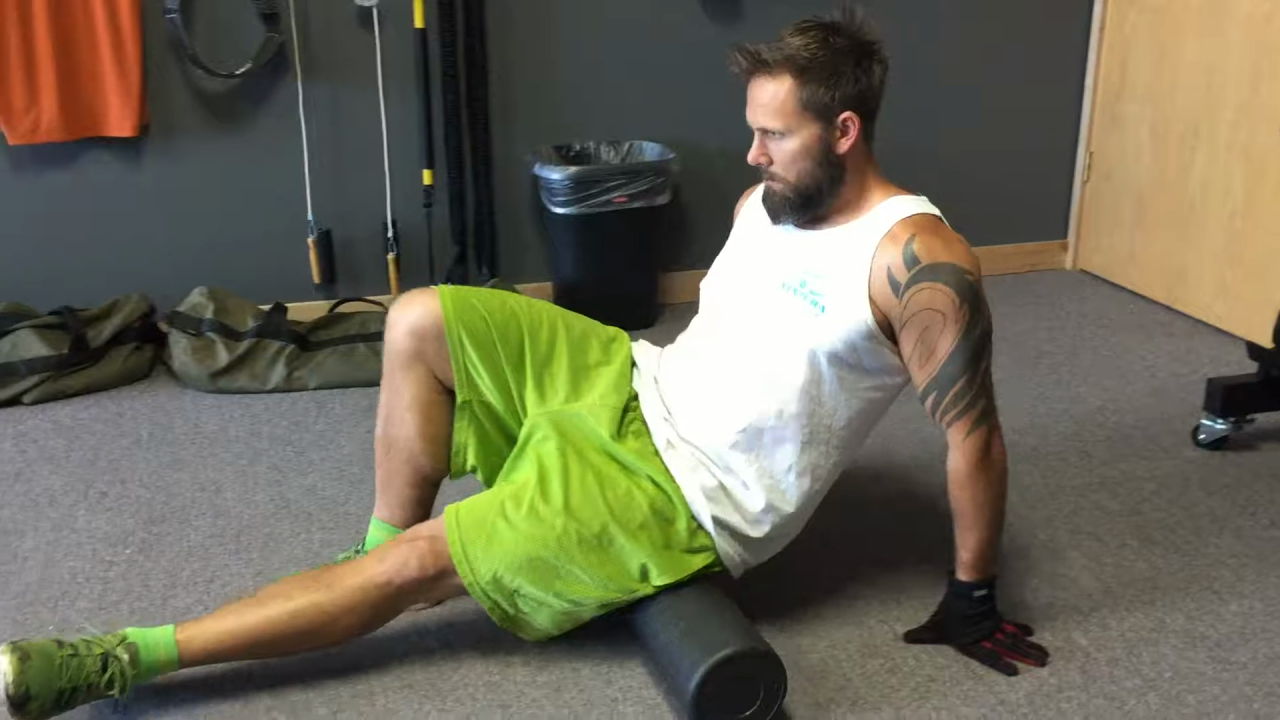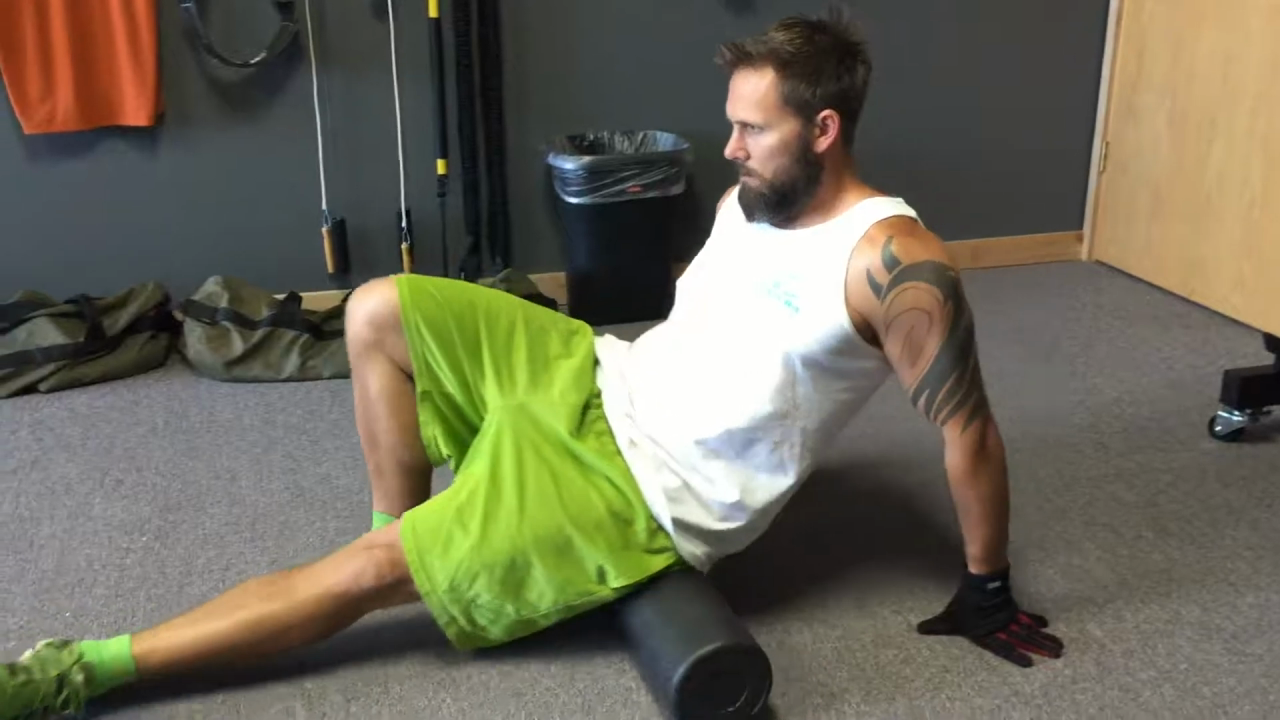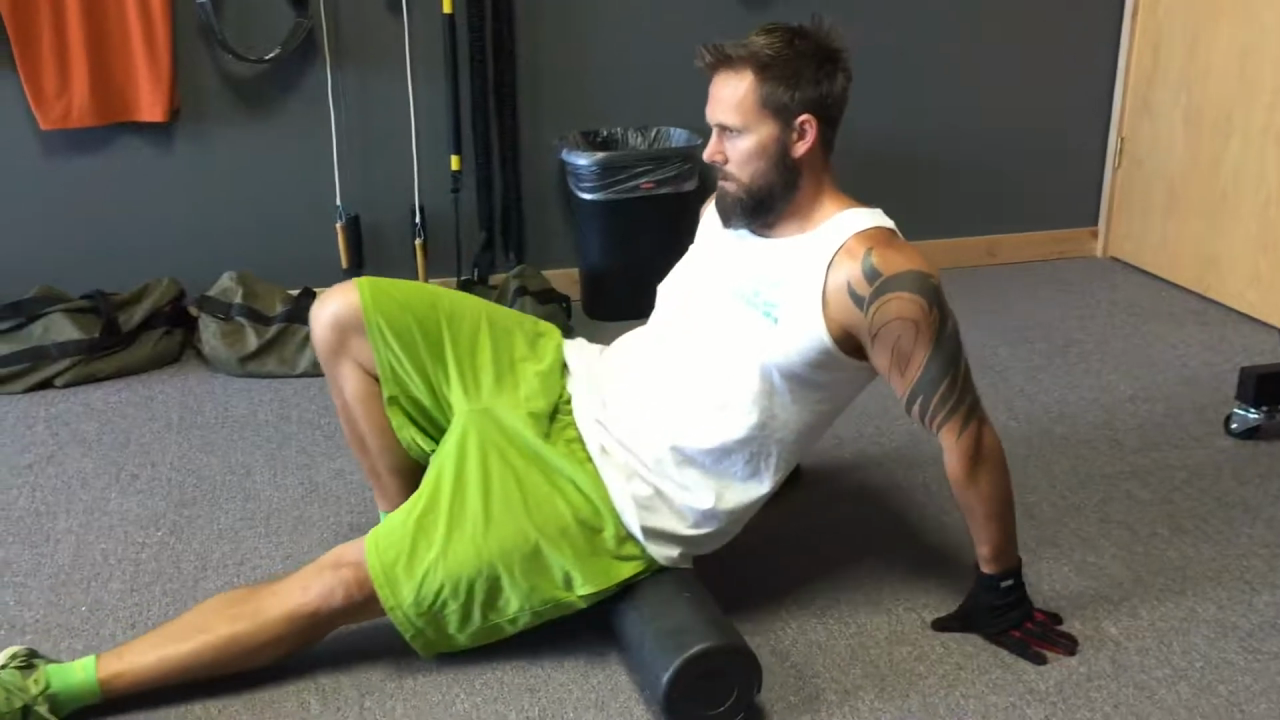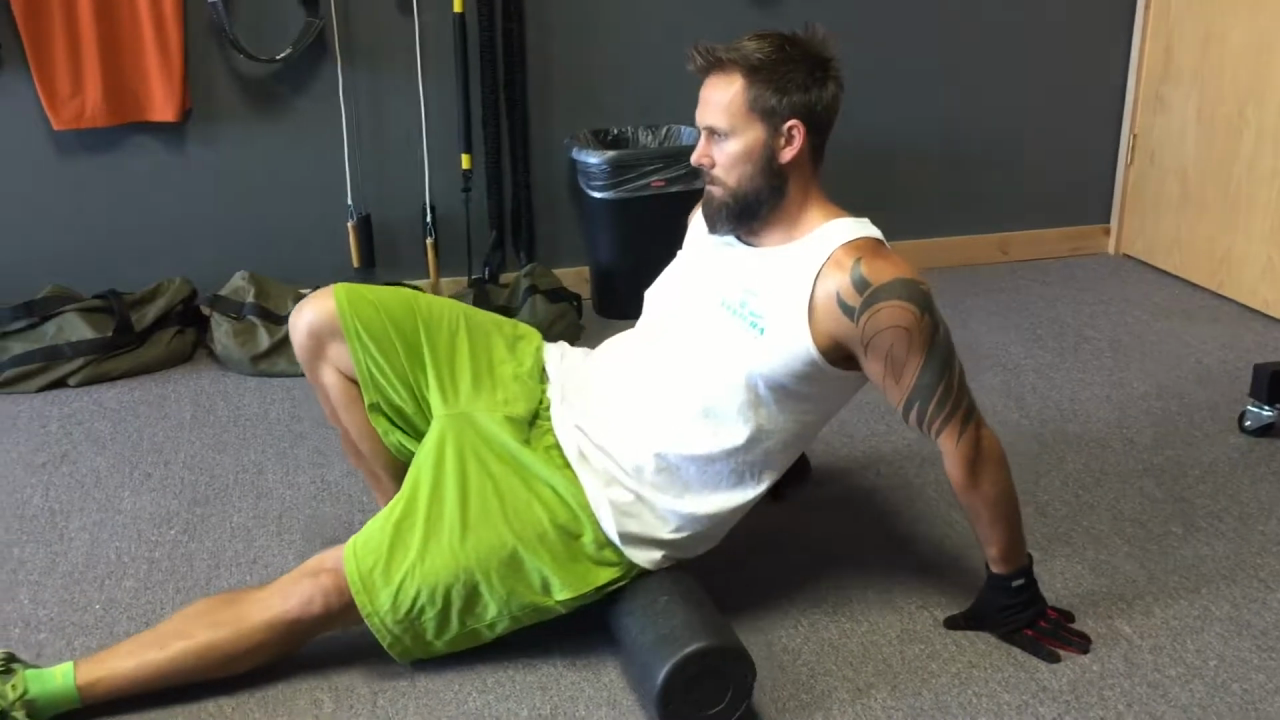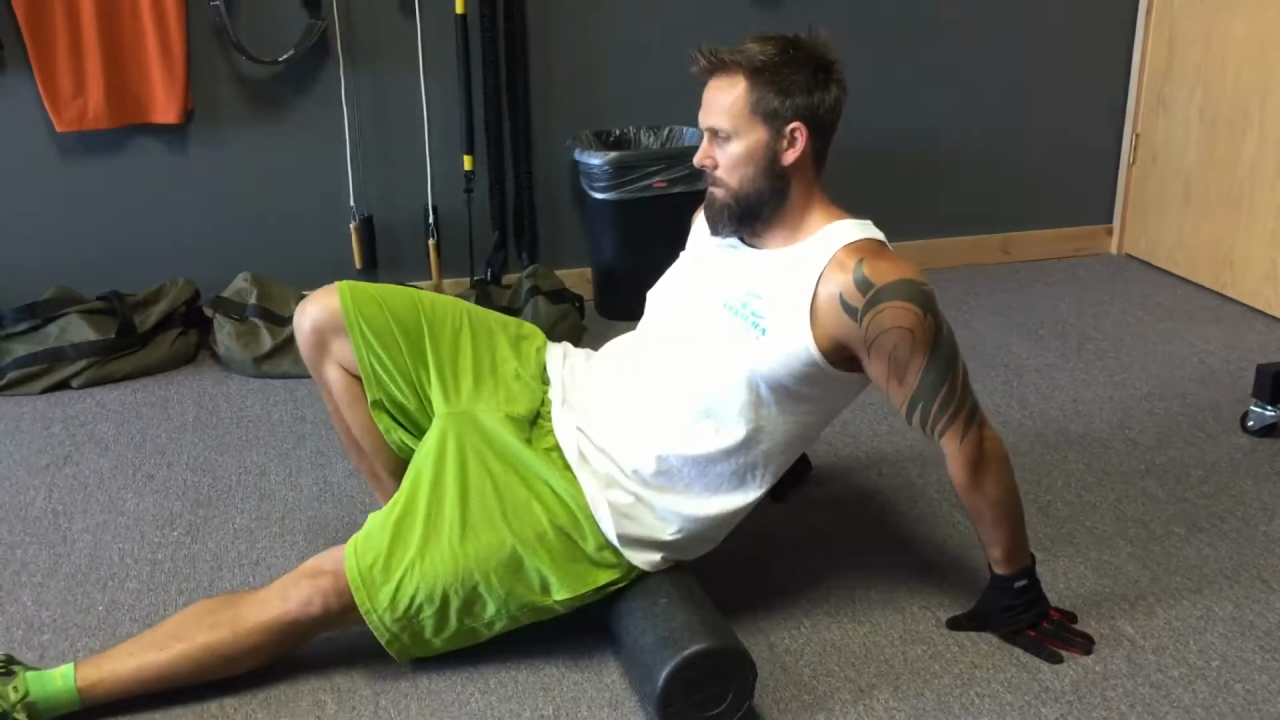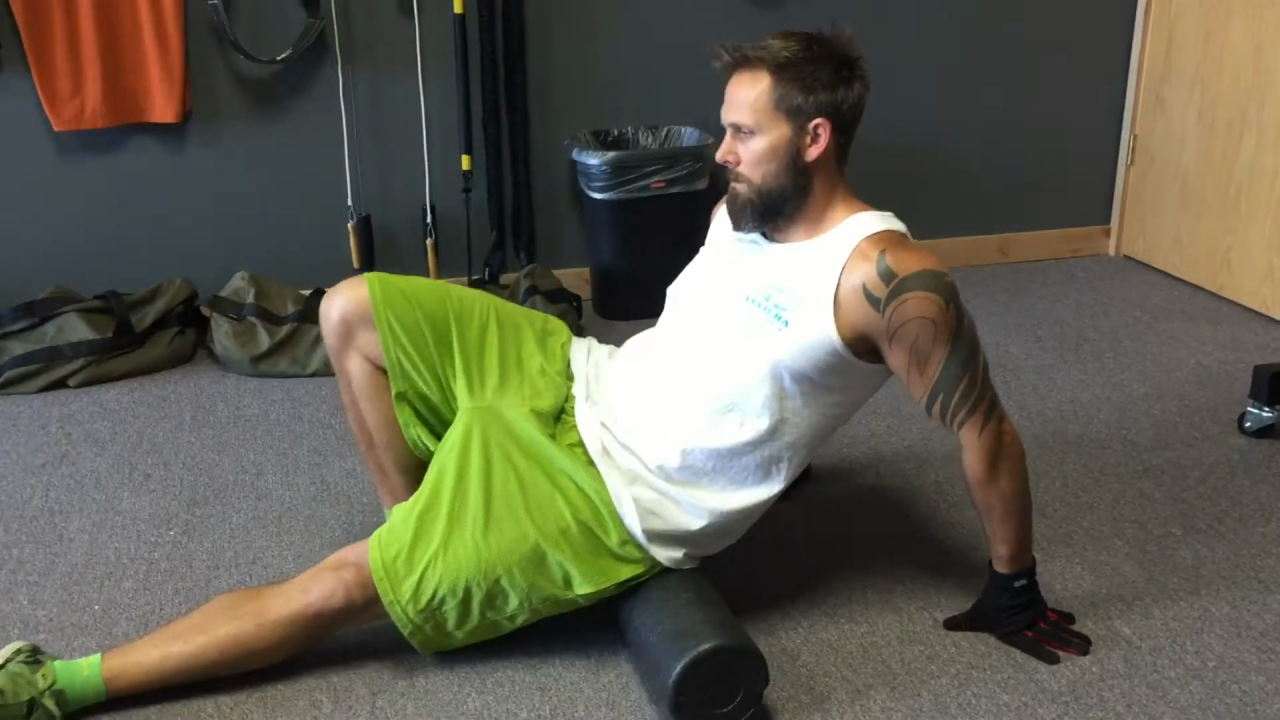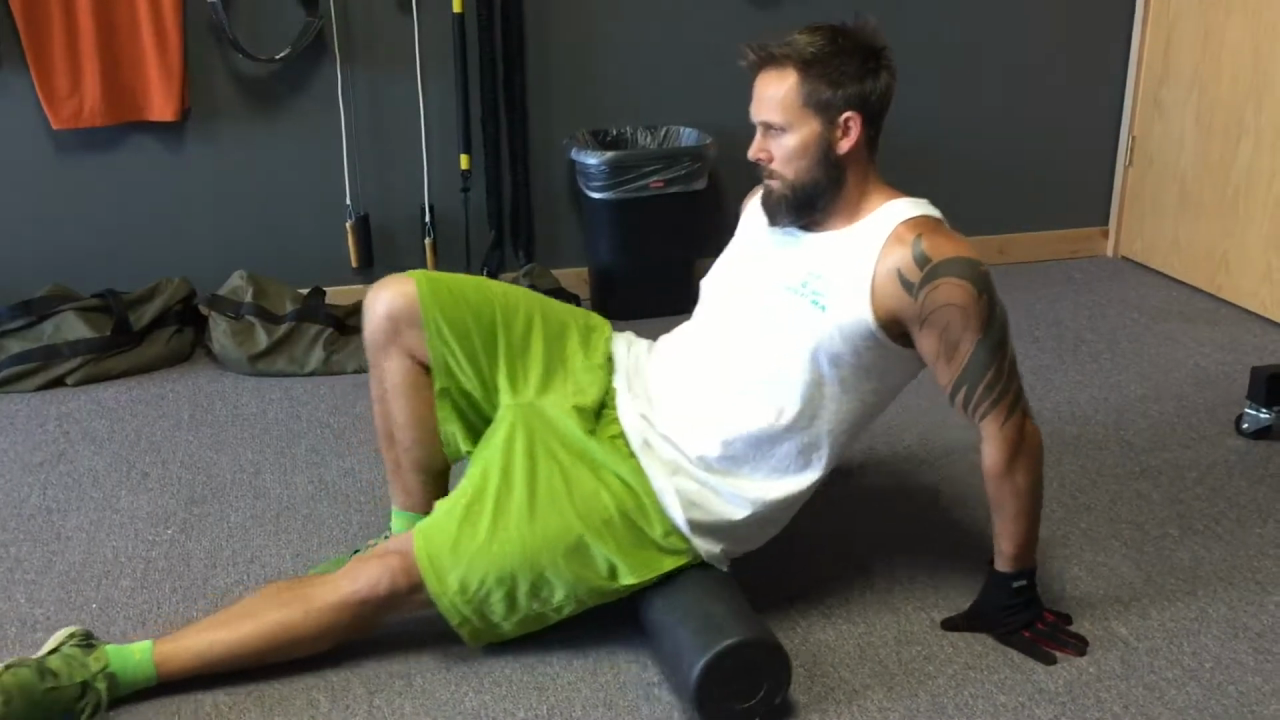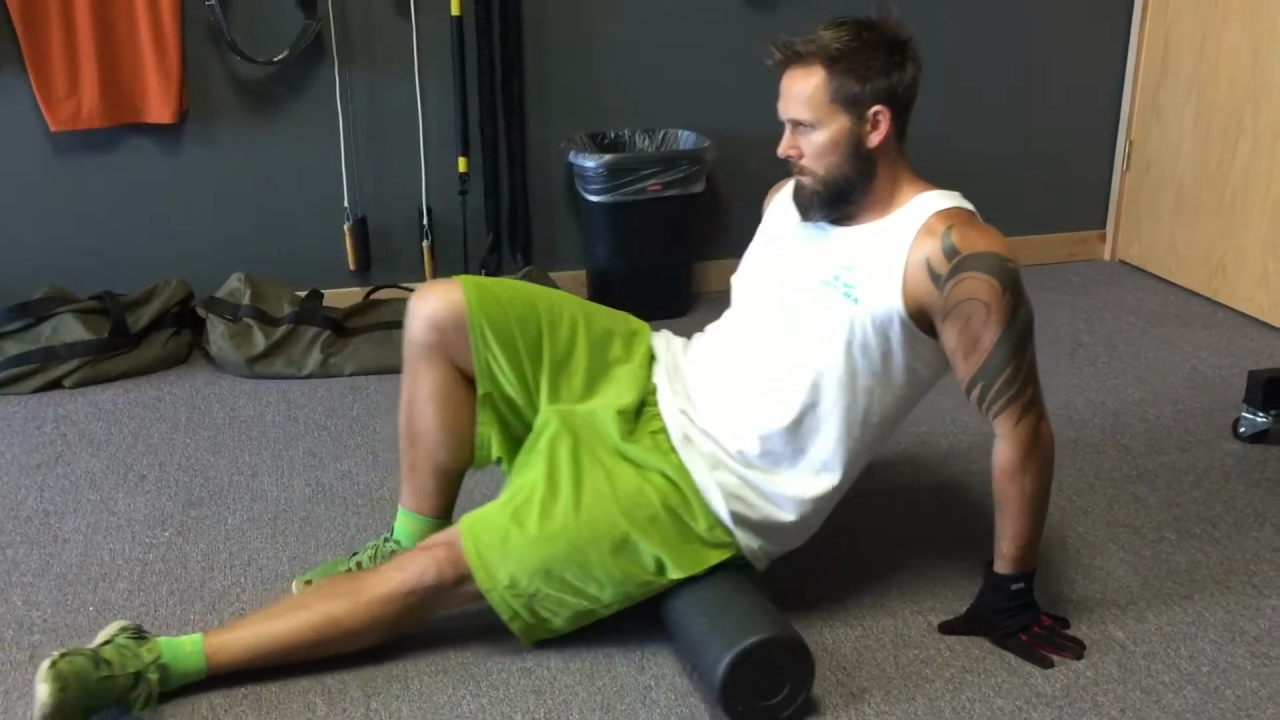
dt=0.2s
person 1, frame 1
left shoulder: (916, 258)
right shoulder: (769, 202)
left elbow: (972, 436)
left wrist: (972, 602)
left hip: (682, 499)
right hip: (635, 391)
left knee: (420, 565)
right knee: (424, 322)
right ankle: (374, 550)
person 1, frame 2
left shoulder: (892, 261)
right shoulder: (750, 198)
left elbow: (968, 432)
left wrist: (985, 594)
left hip: (647, 493)
right hip: (602, 382)
left knee: (376, 571)
right knee: (382, 312)
right ankle: (394, 529)
person 1, frame 3
left shoulder: (869, 271)
right shoulder: (735, 203)
left elbow: (964, 435)
left wrist: (999, 591)
left hip: (615, 495)
right hip: (574, 385)
left knee: (337, 586)
right knee: (344, 316)
right ankle: (409, 533)
person 1, frame 4
left shoulder: (857, 283)
right shoulder: (724, 212)
left elbow: (964, 440)
left wrist: (1012, 590)
left hip: (592, 501)
right hip: (556, 388)
left knee: (318, 592)
right knee: (323, 322)
right ankle: (414, 532)
person 1, frame 5
left shoulder: (860, 285)
right shoulder: (726, 213)
left elbow: (966, 441)
left wrist: (1014, 589)
left hip: (594, 503)
right hip: (557, 390)
left knee: (319, 591)
right knee: (328, 319)
right ankle: (415, 530)
person 1, frame 6
left shoulder: (882, 275)
right shoulder: (743, 209)
left elbow: (986, 434)
left wrist: (1014, 589)
left hip: (613, 499)
right hip: (576, 386)
left knee: (343, 585)
right knee: (354, 310)
right ankle: (422, 528)
person 1, frame 7
left shoulder: (917, 260)
right shoulder: (772, 203)
left elbow: (1006, 425)
left wrist: (1012, 589)
left hip: (651, 491)
right hip: (616, 382)
left knee: (388, 578)
right knee: (399, 306)
right ankle: (426, 527)
person 1, frame 8
left shoulder: (946, 252)
right shoulder: (796, 198)
left elbow: (1020, 424)
left wrist: (1009, 591)
left hip: (696, 489)
right hip: (657, 381)
left knee: (442, 573)
right knee: (441, 314)
right ankle: (413, 532)
